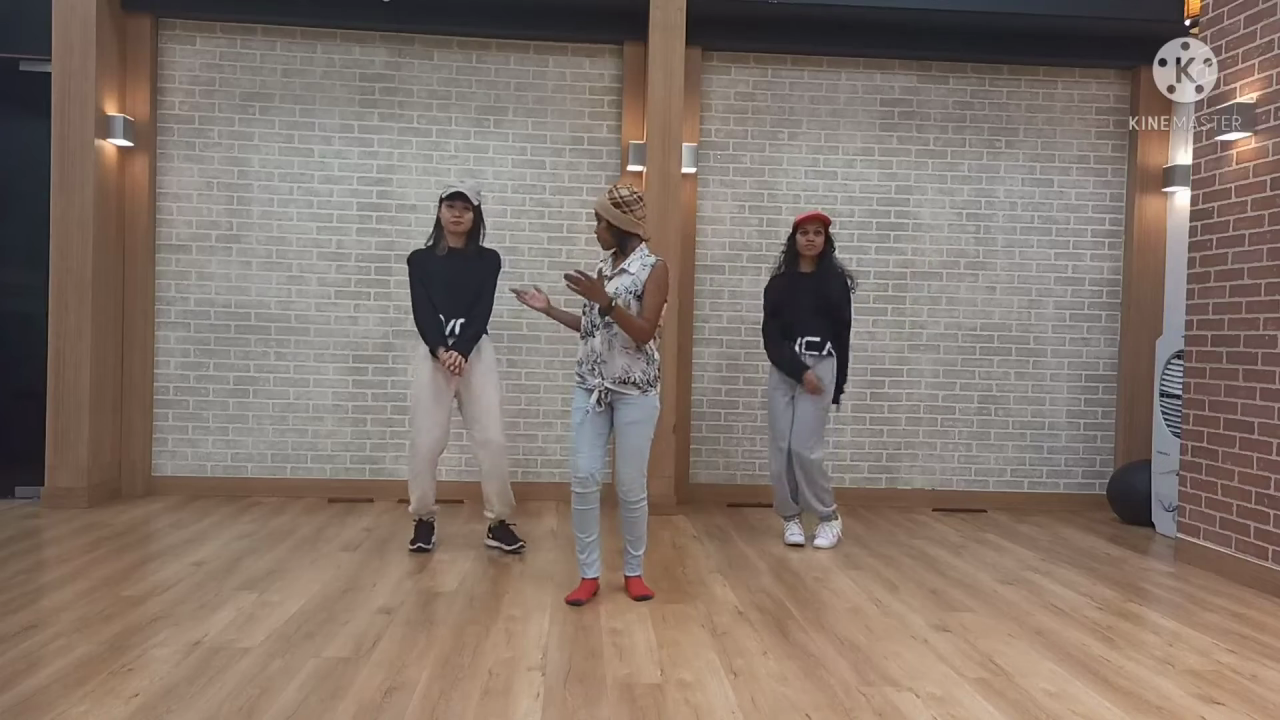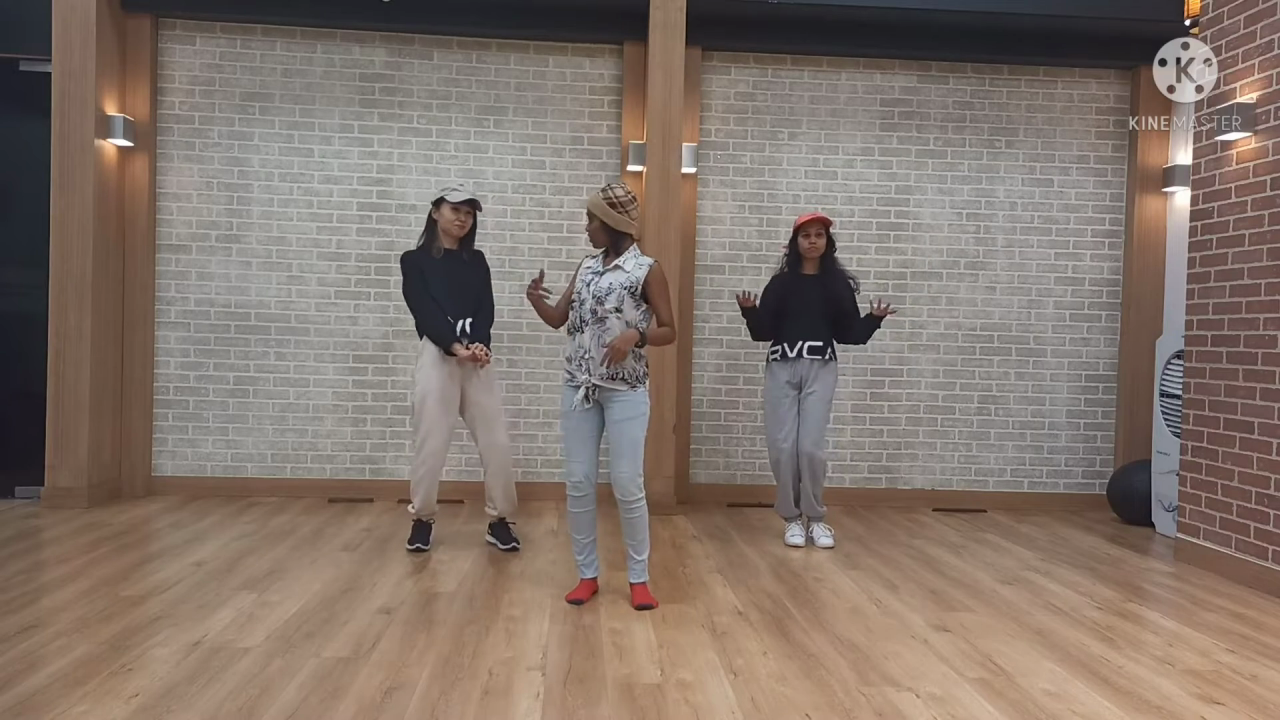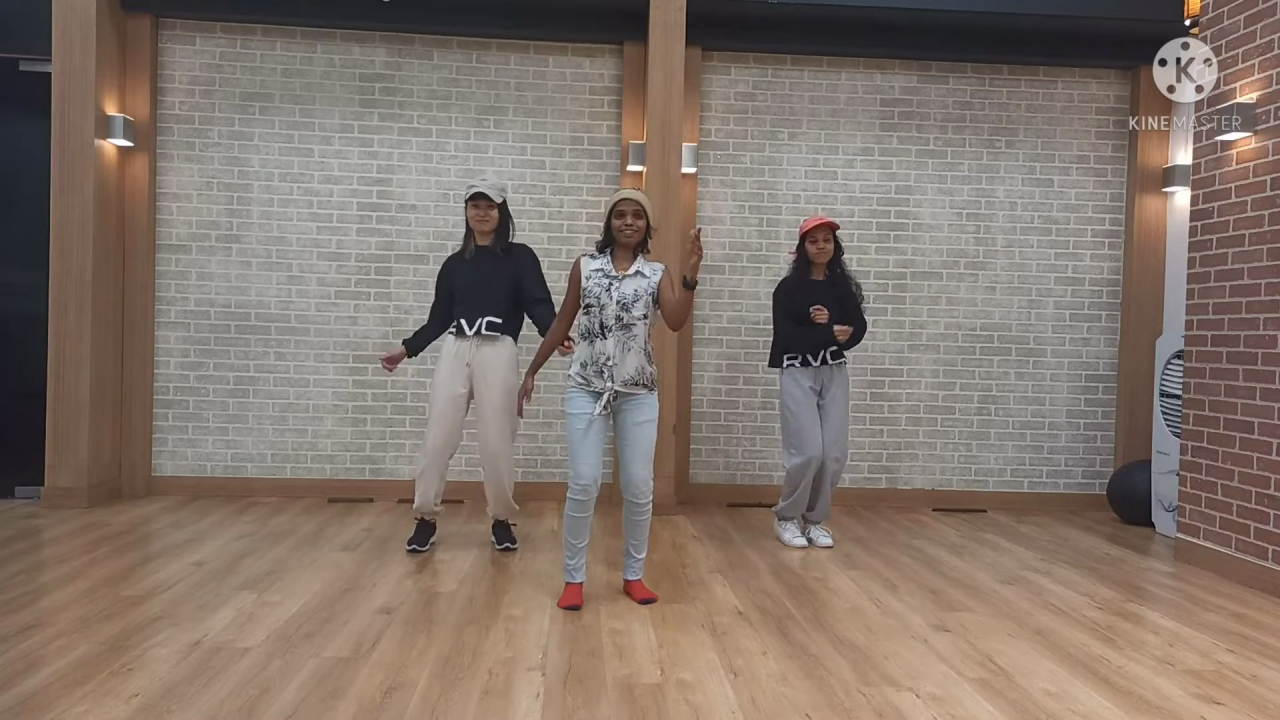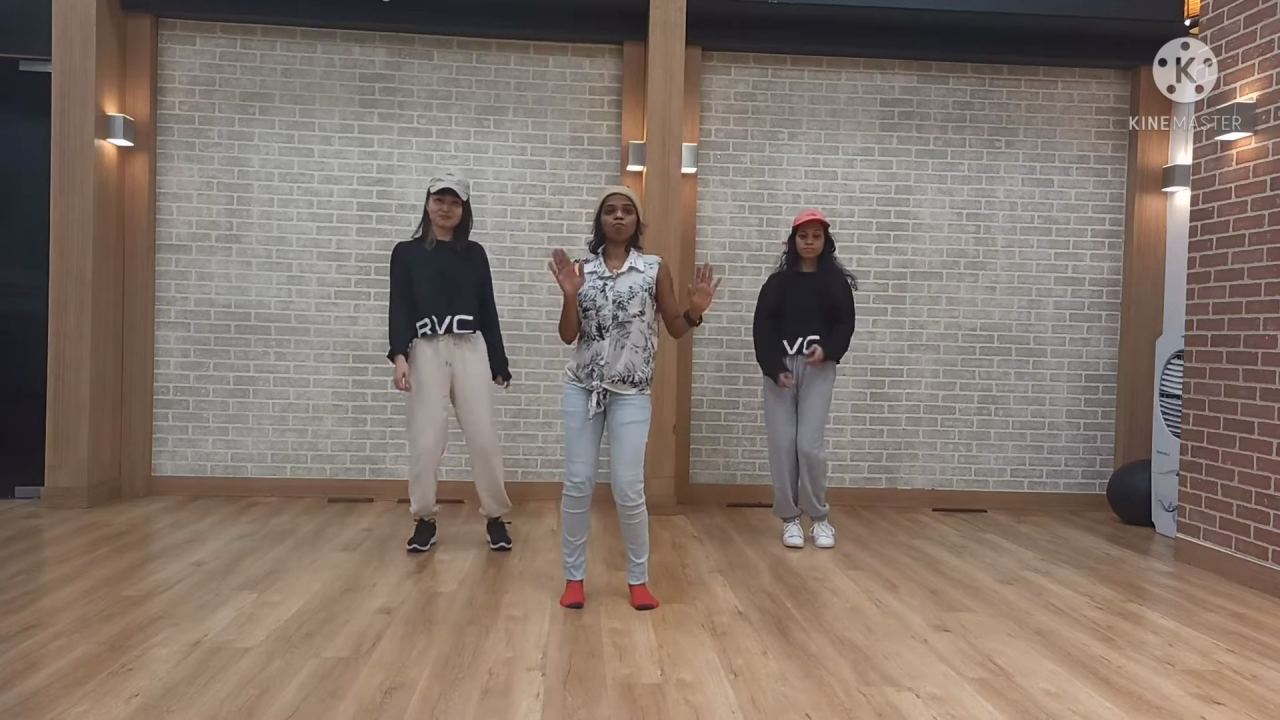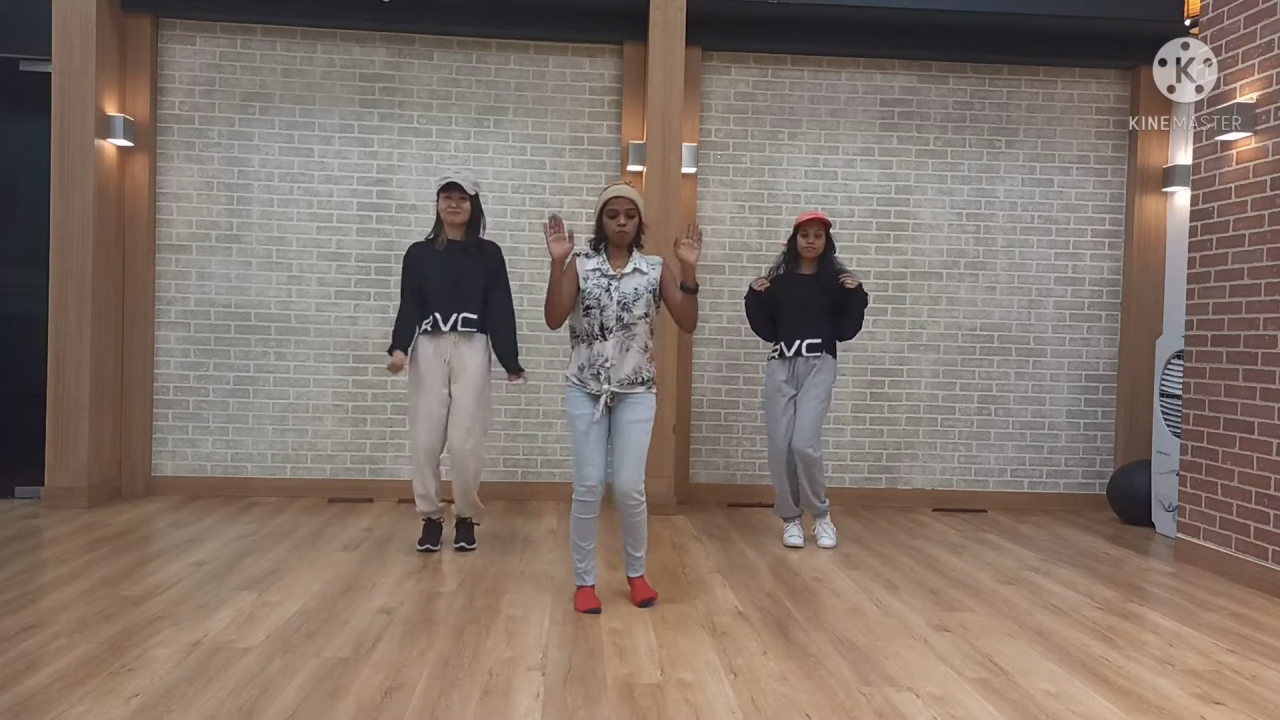
dt=1s
person 1, frame 1
left shoulder: (654, 268)
right shoulder: (603, 269)
left elbow: (643, 333)
left wrist: (605, 301)
right wrist: (548, 309)
left hip: (635, 390)
right hip: (590, 386)
left knee: (631, 485)
right knee: (584, 478)
left ankle: (633, 572)
right ankle: (589, 574)
person 1, frame 2
left shoulder: (647, 270)
right shoulder: (587, 266)
left elbow: (669, 331)
right elbow: (557, 319)
left wrist: (636, 336)
right wrist: (535, 298)
left hip: (625, 390)
right hip: (579, 386)
left knee: (627, 484)
right knee: (579, 482)
left ankle: (638, 579)
right ankle: (588, 575)
person 1, frame 3
left shoulder: (658, 274)
right shoulder: (585, 266)
left elbow: (677, 322)
right elbow: (562, 322)
left wrist: (690, 276)
right wrist: (532, 371)
left hip: (638, 392)
right hip: (586, 388)
left knee: (639, 488)
right knee: (584, 483)
left ankle: (633, 575)
right ankle: (573, 578)
person 1, frame 4
left shoulder: (655, 269)
right shoulder: (581, 269)
left elbow: (676, 329)
right elbow: (568, 336)
left wrist: (696, 310)
right wrist: (569, 296)
left hip: (631, 392)
right hip: (582, 388)
left knee: (628, 488)
right knee: (577, 483)
left ankle: (638, 579)
right ankle: (574, 577)
person 1, frame 5
left shoulder: (657, 269)
right shoulder: (580, 265)
left elbow: (687, 324)
right elbow: (554, 319)
left wrist: (688, 271)
right wrist: (557, 263)
left hip: (636, 392)
right hip: (586, 390)
left knee: (629, 487)
right knee: (588, 485)
left ankle: (636, 573)
right ankle: (584, 581)
person 2, frame 1
left shoulder: (488, 260)
right shoulder: (420, 259)
left elbow: (482, 311)
right elbow: (421, 312)
left wrist: (460, 351)
right wrist: (441, 351)
left hip: (477, 352)
right hip: (433, 353)
left knee: (492, 439)
right knee: (426, 442)
left ankle: (499, 523)
right ankle: (424, 520)
person 2, frame 2
left shoulder: (477, 261)
right shoulder: (415, 260)
left elbow: (486, 310)
right elbow: (425, 311)
left wrist: (481, 345)
right wrist: (456, 348)
left hip: (477, 358)
right hip: (437, 355)
left knee: (496, 441)
right knee: (431, 442)
left ankle: (499, 520)
right ankle: (422, 519)
person 2, frame 3
left shoulder: (520, 257)
right shoulder: (455, 262)
left elbow: (538, 304)
right elbow: (440, 314)
left wrist: (556, 334)
right wrist: (407, 348)
left hip: (498, 352)
right hip: (455, 351)
left knee: (496, 443)
right knee: (438, 439)
left ankle: (501, 520)
right ankle: (425, 518)
person 2, frame 4
left shoulder: (474, 253)
right shoulder: (406, 253)
left elbow: (487, 309)
right elbow: (399, 308)
left wrist: (499, 362)
right wrist: (399, 356)
left hip: (470, 350)
right hip: (426, 351)
left knee: (484, 438)
right knee: (425, 442)
left ankle: (495, 518)
right ankle: (424, 520)
person 2, frame 5
left shoulder: (489, 254)
right shoulder: (419, 253)
left elbow: (500, 308)
right elbow: (409, 306)
left wrist: (510, 361)
right wrist: (399, 348)
left hip: (473, 351)
right hip: (429, 349)
left knee: (465, 443)
right knee: (425, 441)
left ankle: (465, 517)
right ankle: (431, 517)
person 3, frame 1
left shoulder: (835, 281)
right shoulder: (779, 283)
left elbow: (842, 334)
right elbow: (771, 332)
left wrist: (838, 387)
right wrist: (798, 370)
left hip: (820, 367)
right hip: (783, 371)
left knee: (804, 447)
right knee: (781, 447)
left ankle: (828, 517)
right ankle: (791, 517)
person 3, frame 2
left shoulder: (838, 284)
right shoulder: (780, 283)
left elbow: (847, 332)
right elbow: (763, 331)
left wrist: (874, 319)
right wrist: (750, 310)
left hip: (820, 369)
right hip: (781, 368)
left knee: (810, 446)
right knee: (782, 446)
left ankle: (816, 517)
right ankle: (792, 518)
person 3, frame 3
left shoulder: (844, 287)
right shoulder: (789, 288)
left elbow: (854, 333)
right elbow: (785, 337)
left wrist: (831, 321)
right wrist: (829, 334)
left hip: (834, 374)
right hip: (798, 373)
left knee: (834, 454)
right knee: (806, 452)
left ankle: (815, 519)
right ankle: (786, 517)
person 3, frame 4
left shoulder: (837, 282)
right shoulder: (778, 281)
left elbow: (844, 327)
right elbow: (763, 327)
left wrist: (826, 350)
right wrist: (775, 368)
left hip: (819, 369)
right hip: (780, 367)
left knee: (810, 444)
right knee: (782, 444)
left ankle: (820, 518)
right ankle: (790, 518)
person 3, frame 5
left shoulder: (837, 280)
right shoulder: (779, 281)
left elbow: (846, 331)
right elbow: (766, 331)
left wrist: (856, 296)
right wrist: (754, 298)
left hip: (818, 366)
right hip: (780, 366)
left knee: (804, 444)
right knee: (779, 445)
left ankle: (821, 513)
right ankle: (791, 518)
